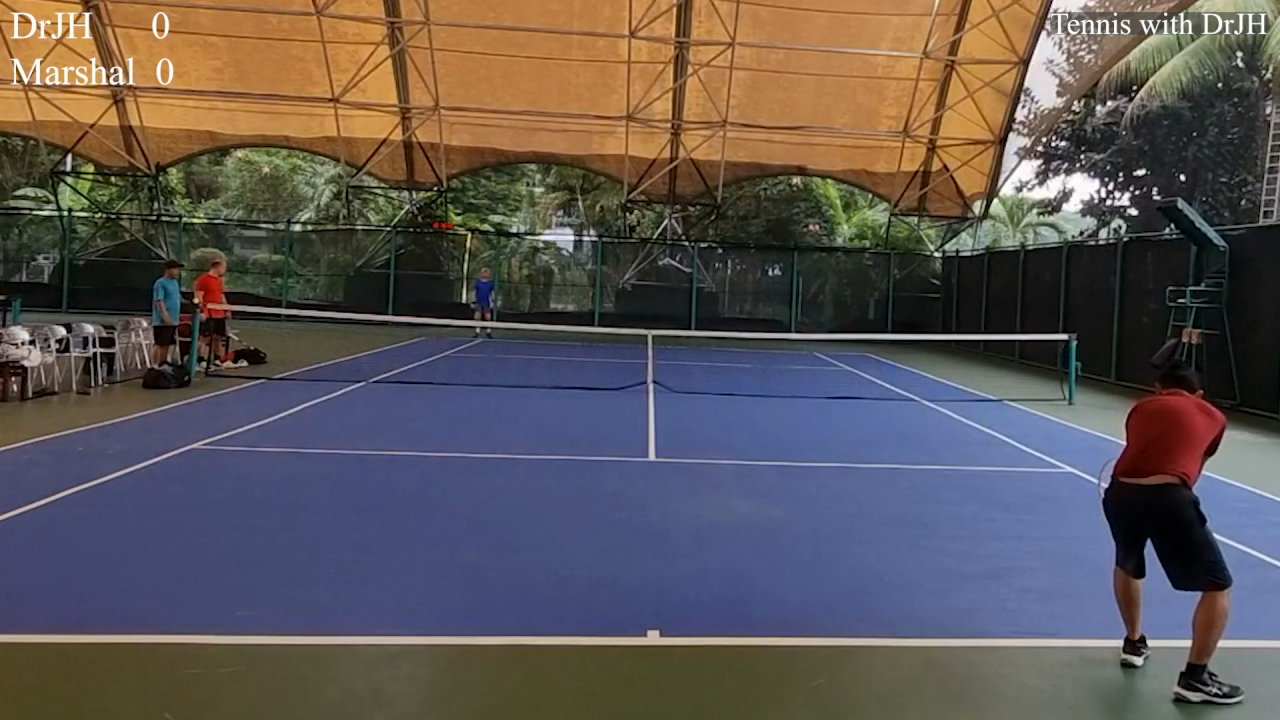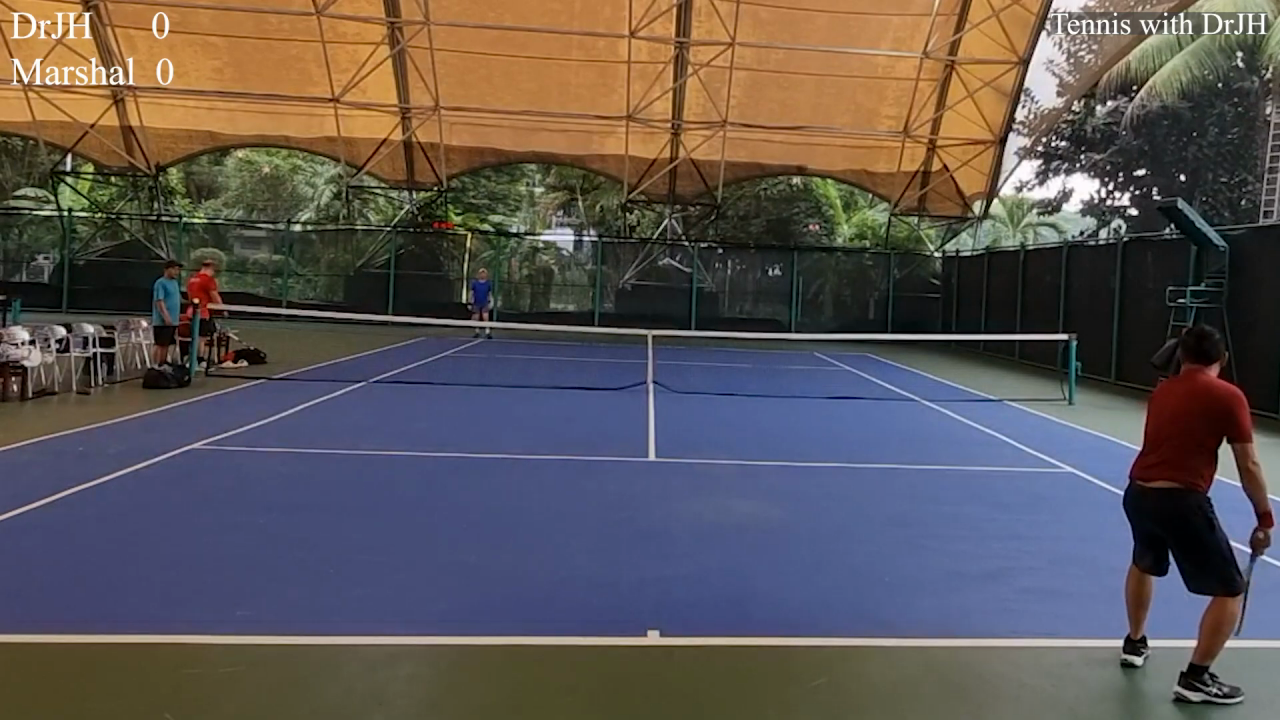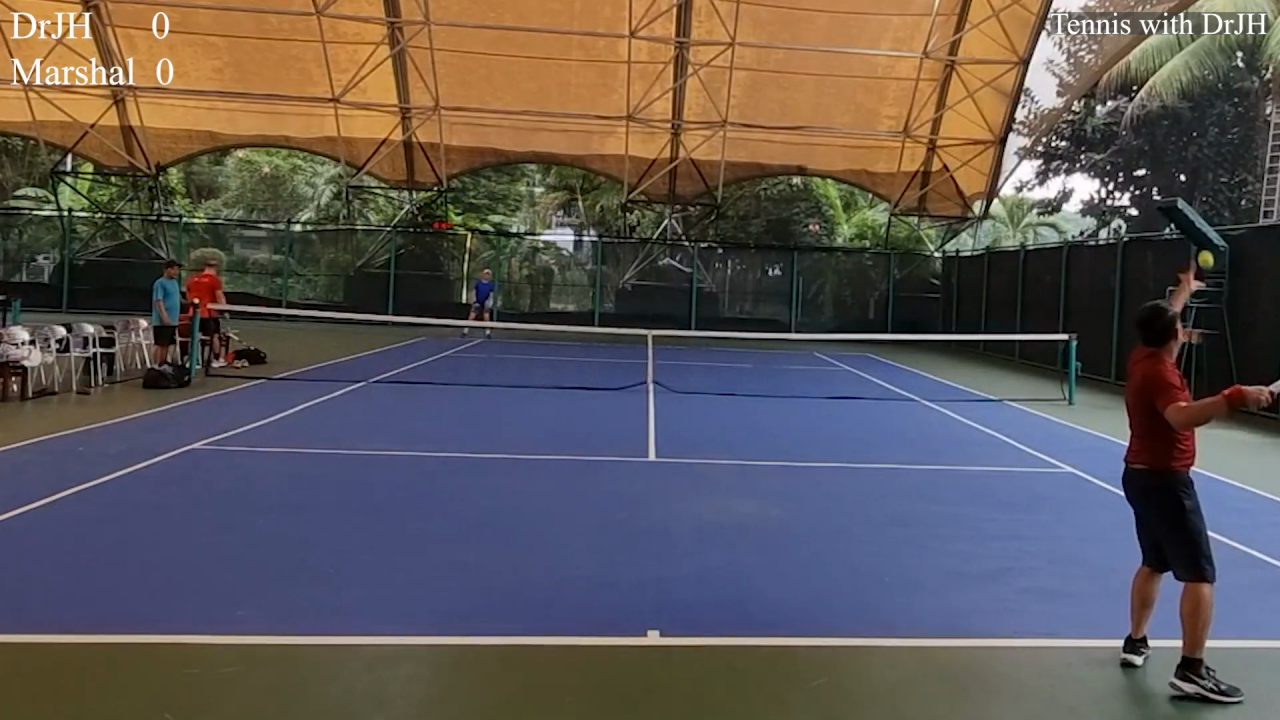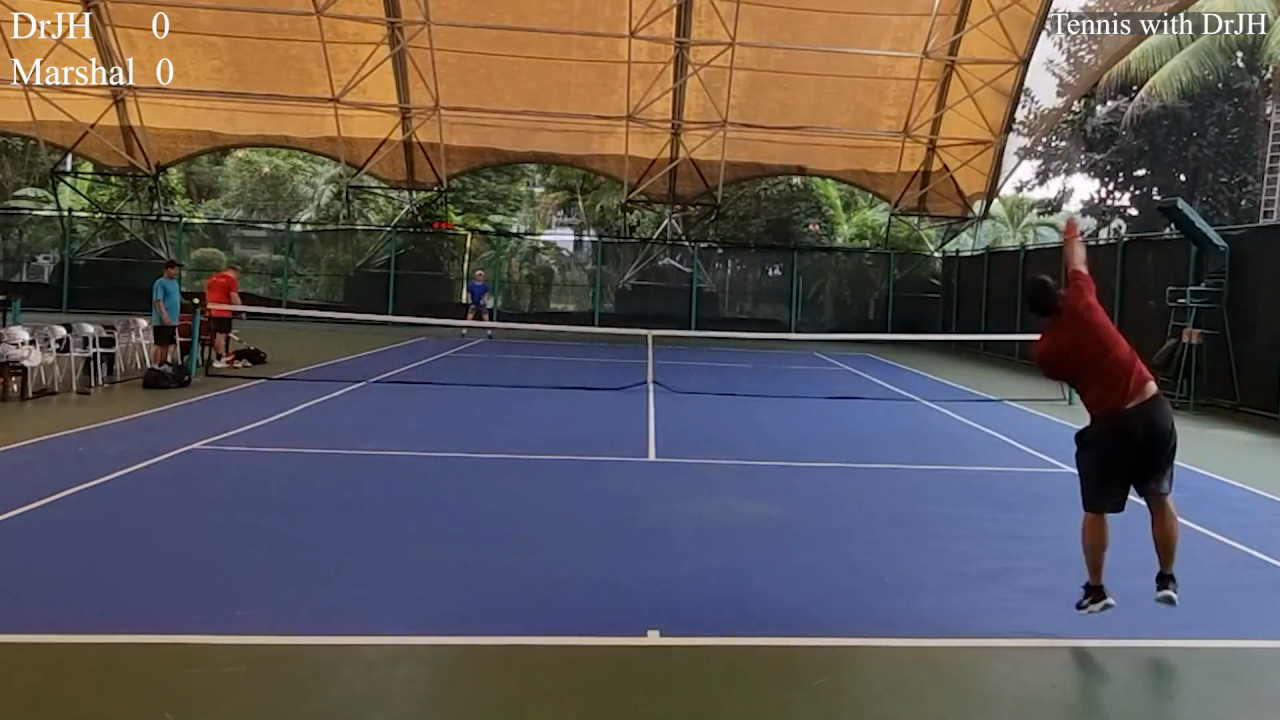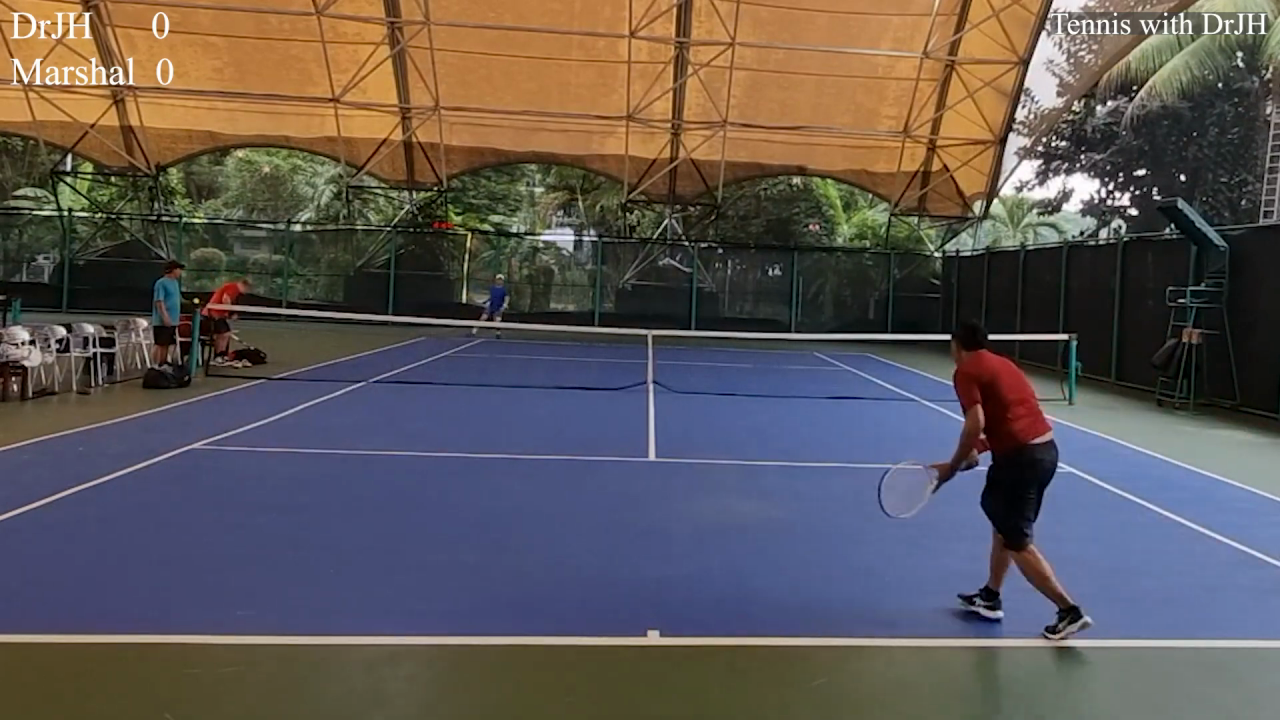
dt=0.7s
person 1, frame 1
left shoulder: (1142, 408)
right shoulder: (1213, 416)
left hip: (1122, 492)
right hip: (1169, 498)
left knee: (1127, 565)
right knee: (1218, 587)
left ankle: (1134, 643)
right ankle: (1194, 678)
person 1, frame 2
left shoulder: (1161, 391)
right shoulder: (1229, 396)
right elbow: (1248, 464)
right wrist: (1265, 519)
left hip: (1138, 493)
right hip: (1181, 501)
left knee: (1143, 564)
right knee: (1230, 590)
left ankle: (1134, 643)
right ankle: (1195, 678)
person 1, frame 3
left shoulder: (1142, 355)
right shoulder: (1160, 371)
left elbow: (1157, 324)
right elbow: (1182, 415)
left wrist: (1183, 291)
right wrist: (1235, 397)
left hip: (1141, 477)
right hip: (1165, 483)
left knee: (1153, 564)
right knee: (1200, 576)
left ankle: (1135, 642)
right ankle: (1192, 670)
person 1, frame 4
left shoulder: (1044, 351)
right shoulder: (1081, 306)
right elbow: (1076, 266)
right wrist: (1071, 236)
left hip: (1109, 426)
right hip: (1152, 413)
left knee: (1096, 511)
right knee: (1160, 499)
left ankle: (1095, 590)
right ankle: (1167, 579)
person 1, frame 5
left shoulder: (967, 372)
right shoulder: (1004, 366)
left elbow: (975, 422)
left wrist: (953, 465)
right wrist: (981, 446)
left hip: (1019, 457)
right hip: (1046, 449)
left knee: (1016, 542)
right knee: (1006, 526)
left ankle: (1069, 611)
right ankle: (989, 597)
